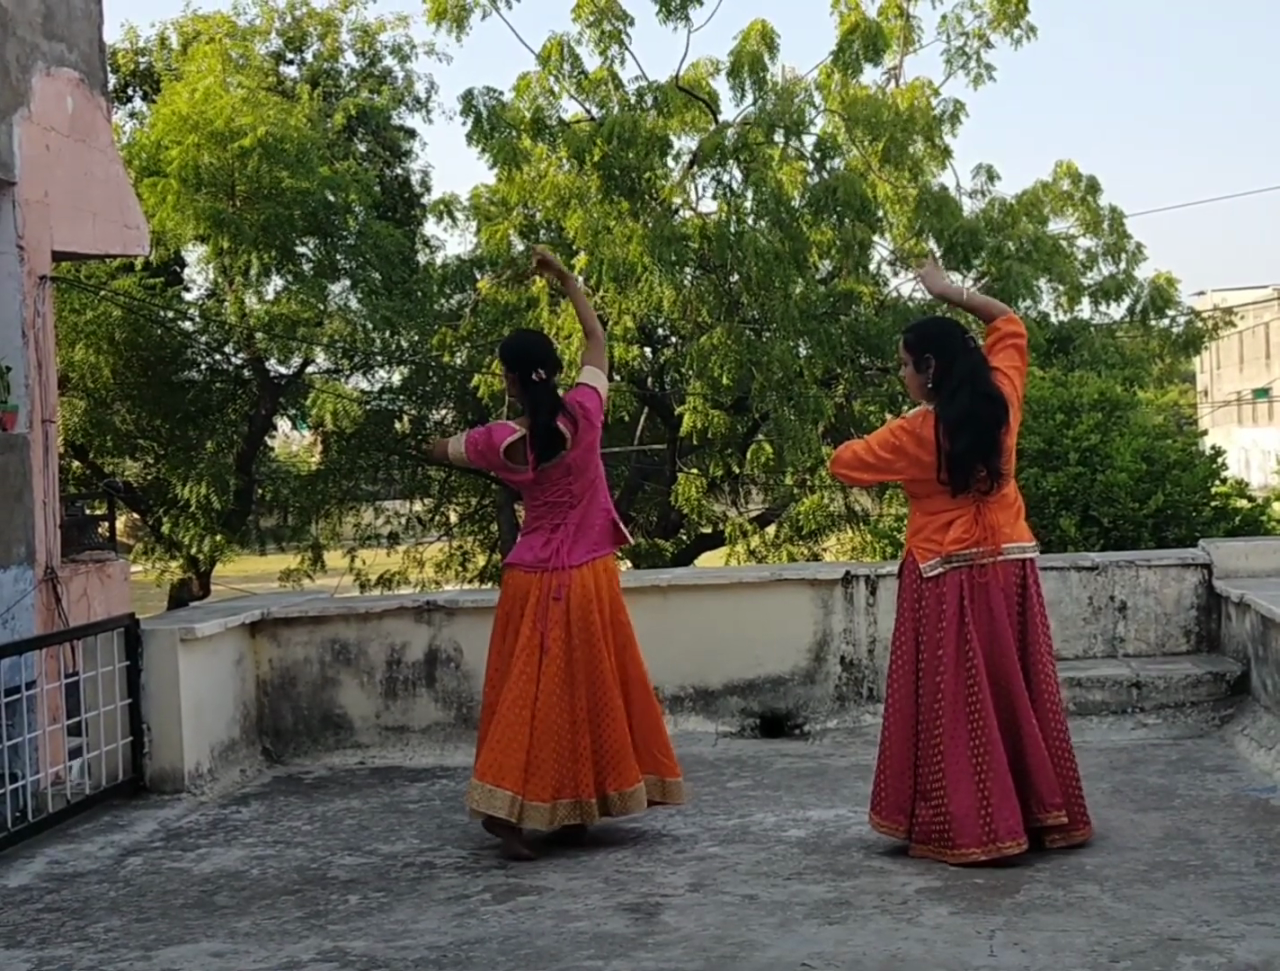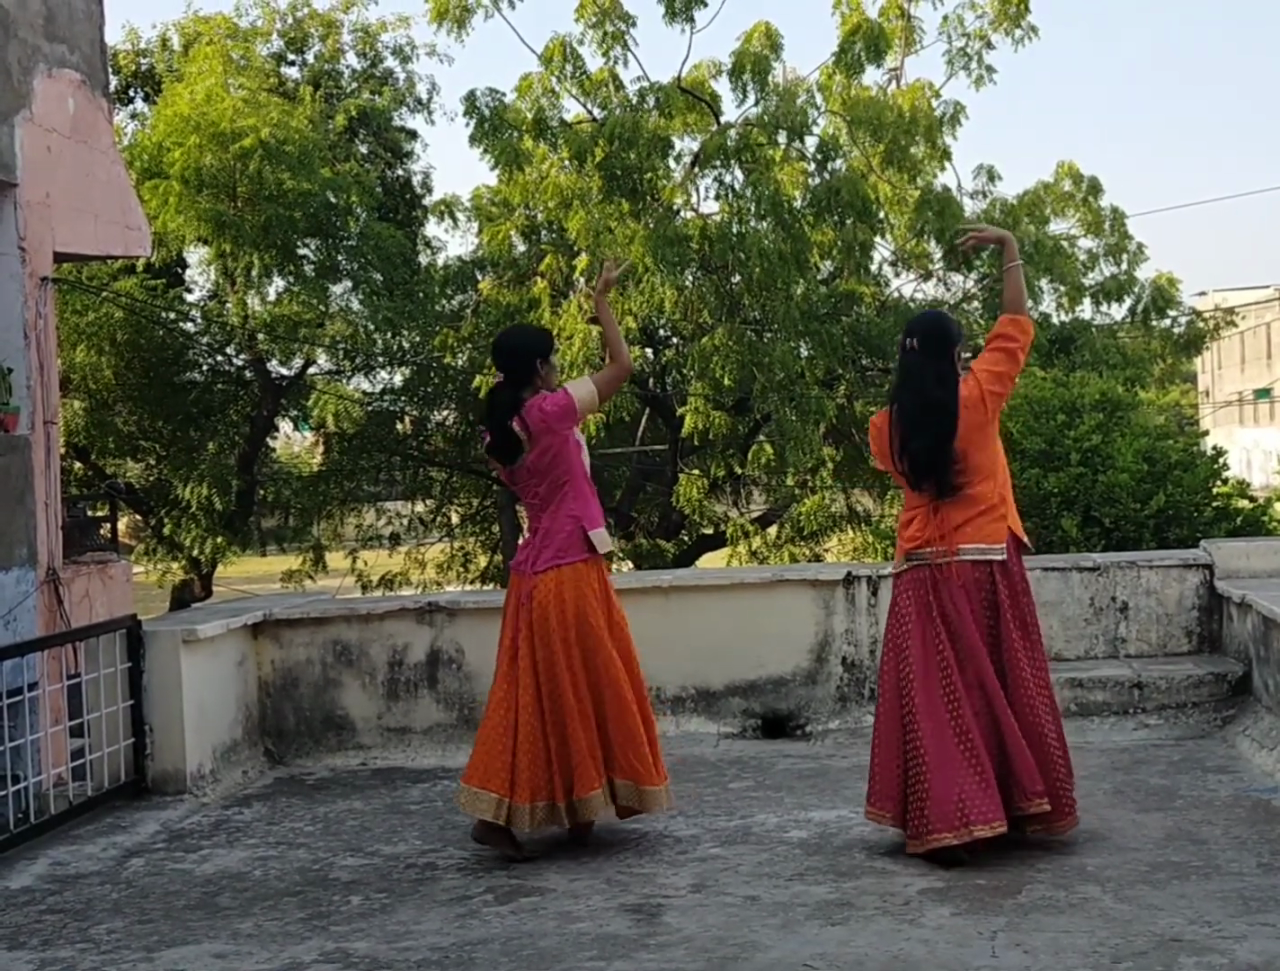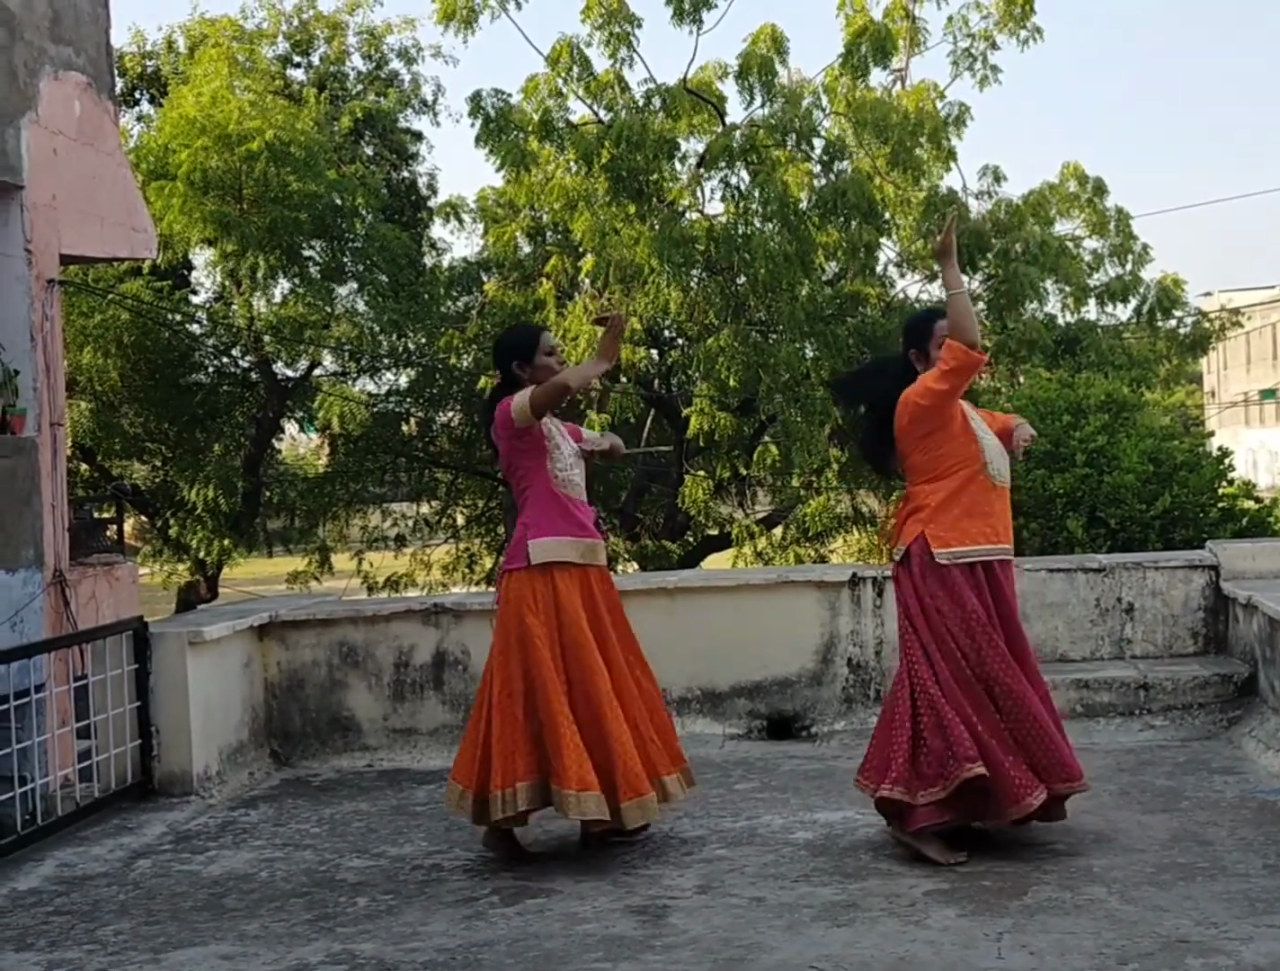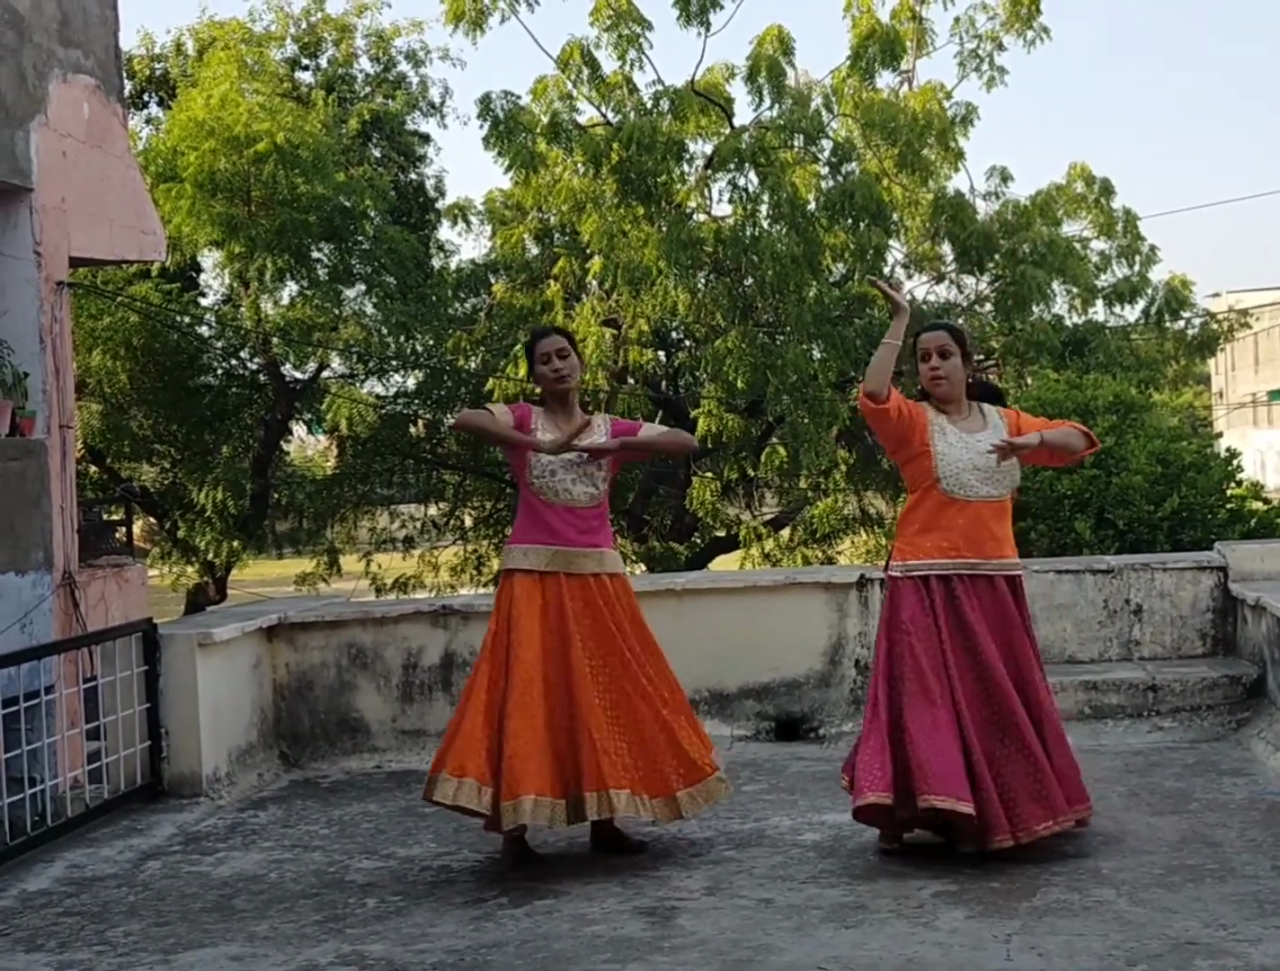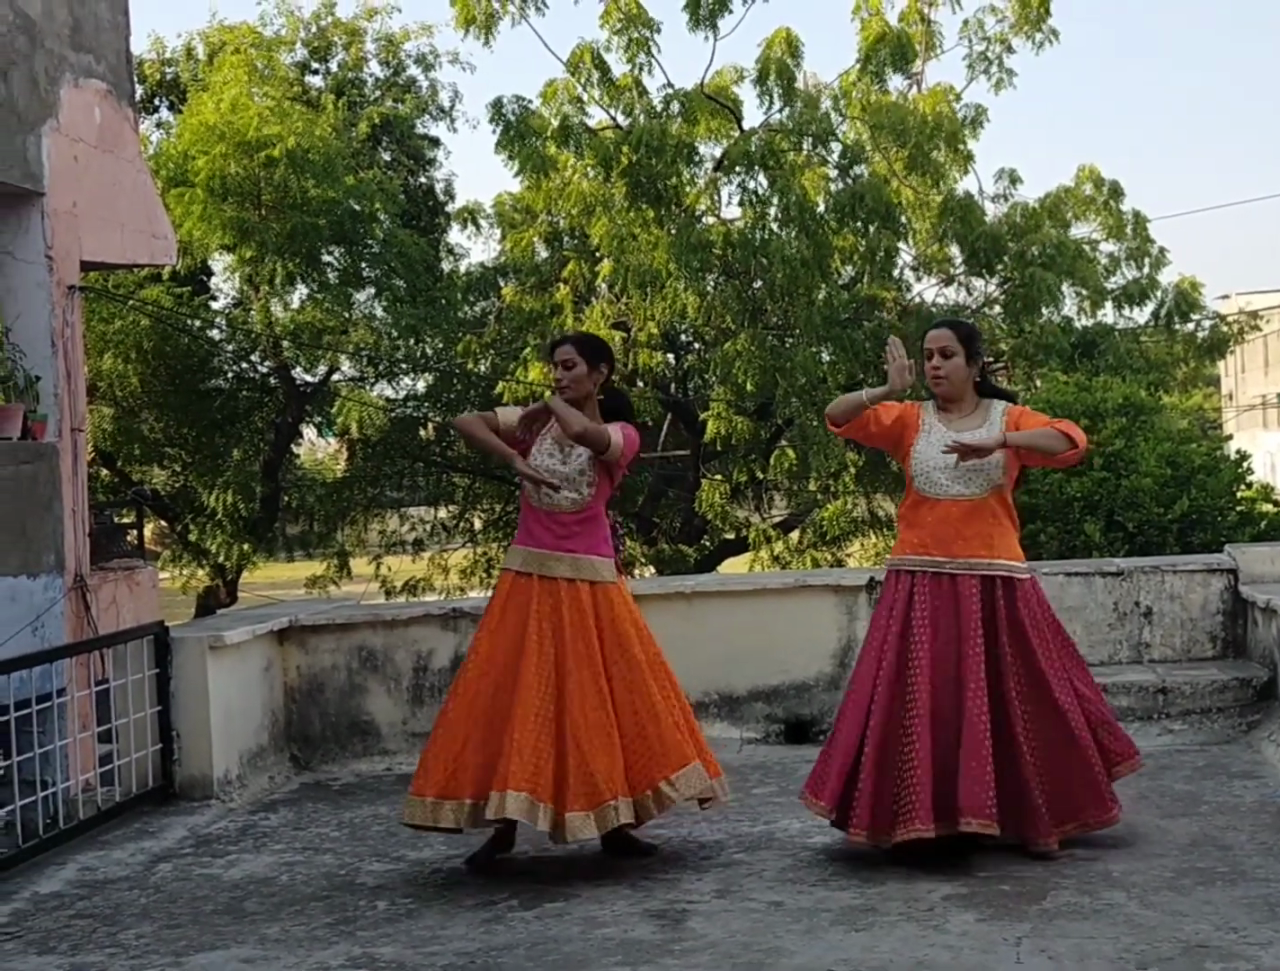
dt=0.3s
person 1, frame 1
left shoulder: (914, 432)
right shoulder: (1001, 401)
left elbow: (844, 462)
right elbow: (1009, 327)
right wrist: (953, 293)
left hip: (943, 578)
right hip: (1008, 567)
left knee: (952, 700)
right knee: (1014, 692)
left ankle: (957, 827)
right ankle: (1034, 815)
person 1, frame 2
left shoulder: (890, 423)
right shoulder: (977, 397)
right elbow: (1016, 325)
right wrist: (1009, 251)
left hip: (925, 572)
right hip: (986, 566)
left knee: (936, 693)
right knee: (1003, 686)
left ankle: (943, 822)
right ankle: (1020, 805)
person 1, frame 3
left shoulder: (959, 407)
right shoulder: (920, 400)
left elbow: (1002, 419)
right elbow: (969, 349)
left wrist: (1015, 434)
right wrist: (950, 267)
left hip: (977, 566)
right hip: (946, 567)
left knee: (946, 683)
right knee: (972, 682)
left ankle: (937, 804)
right ankle: (923, 810)
person 1, frame 4
left shoulder: (1004, 420)
right shoulder: (908, 425)
left elbow: (1081, 440)
right elbow: (873, 395)
left wrist: (1040, 439)
right wrist: (899, 322)
left hip: (995, 583)
right hip: (926, 583)
left knee: (1003, 695)
right knee: (925, 693)
left ankle: (1008, 809)
right ankle: (904, 807)
person 1, frame 5
left shoulder: (1010, 418)
right shoulder: (911, 419)
left elbow: (1072, 442)
right elbow: (839, 416)
left wrist: (994, 445)
right wrist: (889, 390)
left hip: (994, 580)
right hip: (921, 581)
left knee: (1017, 697)
right knee: (908, 697)
left ankle: (1037, 814)
right ankle: (897, 812)
person 2, frame 1
left shoulder: (497, 439)
right shoulder: (581, 411)
left elbow: (440, 450)
right elbow: (599, 343)
right wrist: (565, 281)
left hip: (531, 577)
right hip: (587, 574)
left knee: (532, 691)
right knee: (592, 689)
left ankle: (513, 810)
right ankle: (574, 809)
person 2, frame 2
left shoulder: (498, 431)
right shoulder: (549, 412)
right elbow: (621, 366)
right wrist: (601, 301)
left hip: (537, 573)
right hip: (571, 571)
left knee: (538, 693)
right knee: (583, 690)
left ankle: (514, 813)
right ankle: (561, 811)
person 2, frame 3
left shoulder: (556, 424)
right shoulder: (512, 412)
left elbow: (613, 448)
right elbow: (553, 387)
left wrist: (589, 445)
right wrist: (598, 363)
left hip: (581, 569)
right hip: (542, 568)
left knee: (591, 689)
right knee: (542, 691)
left ankle: (595, 811)
right ankle: (500, 821)
person 2, frame 4
left shoulder: (613, 429)
right shoulder: (521, 421)
left elbow: (686, 443)
right elbow: (465, 420)
left wrist: (619, 444)
right wrist: (547, 444)
left hip: (598, 576)
right hip: (533, 575)
left knee: (607, 694)
right knee: (525, 692)
left ankle: (602, 820)
right ankle: (513, 825)
person 2, frame 5
left shoulder: (621, 436)
right shoulder: (537, 420)
left elbow: (585, 435)
right elbow: (465, 421)
left wrist: (554, 407)
right wrist: (516, 459)
left hip: (589, 582)
right hip: (527, 578)
left knee: (612, 696)
right knee: (512, 699)
left ankle: (614, 825)
right ankle: (503, 827)
